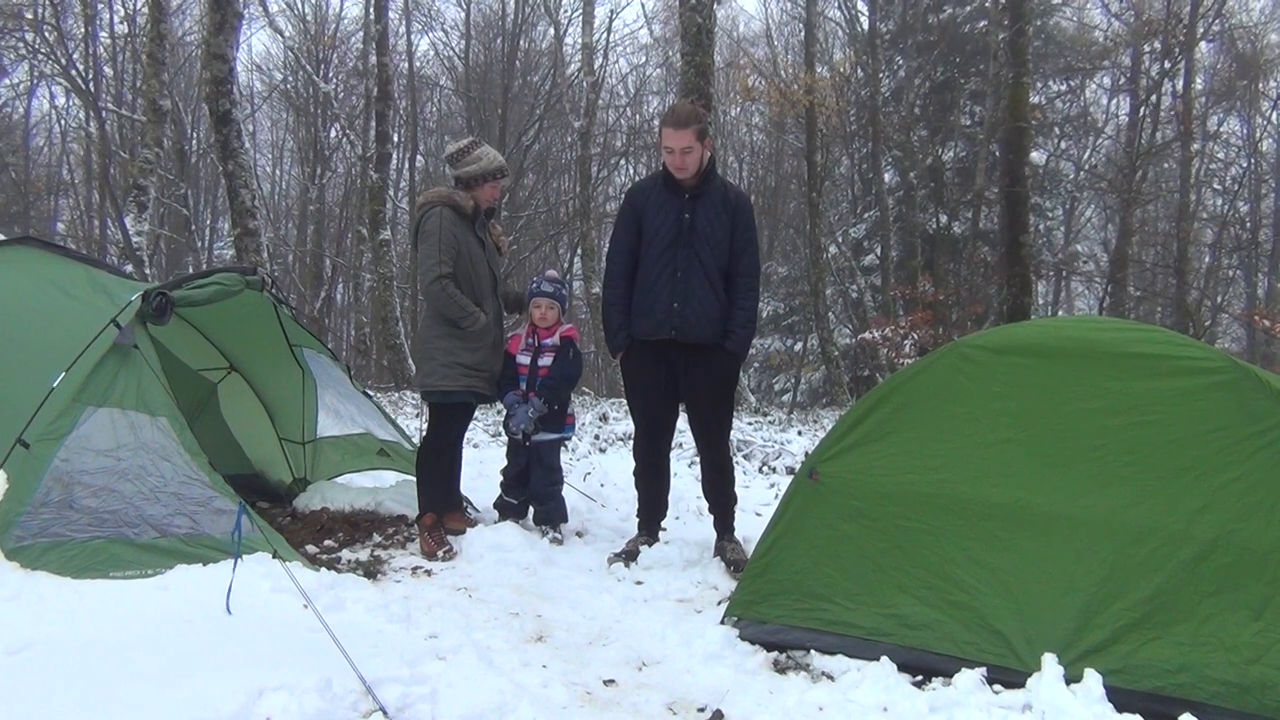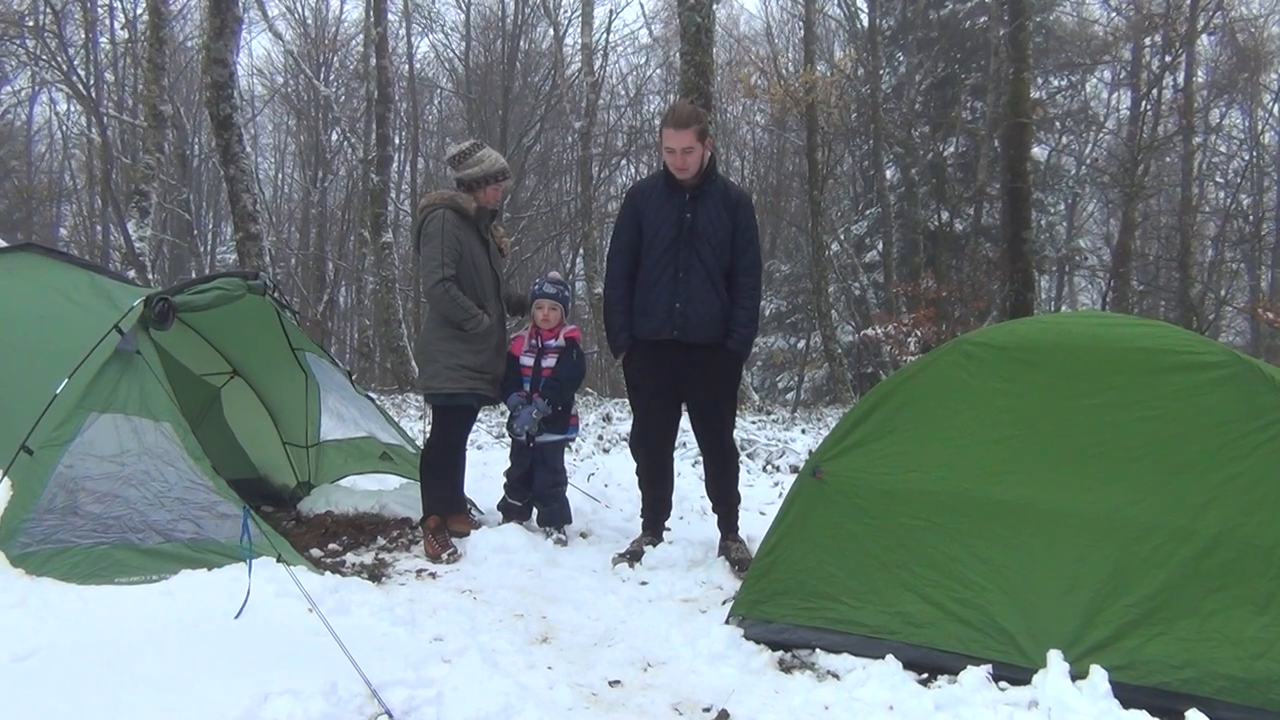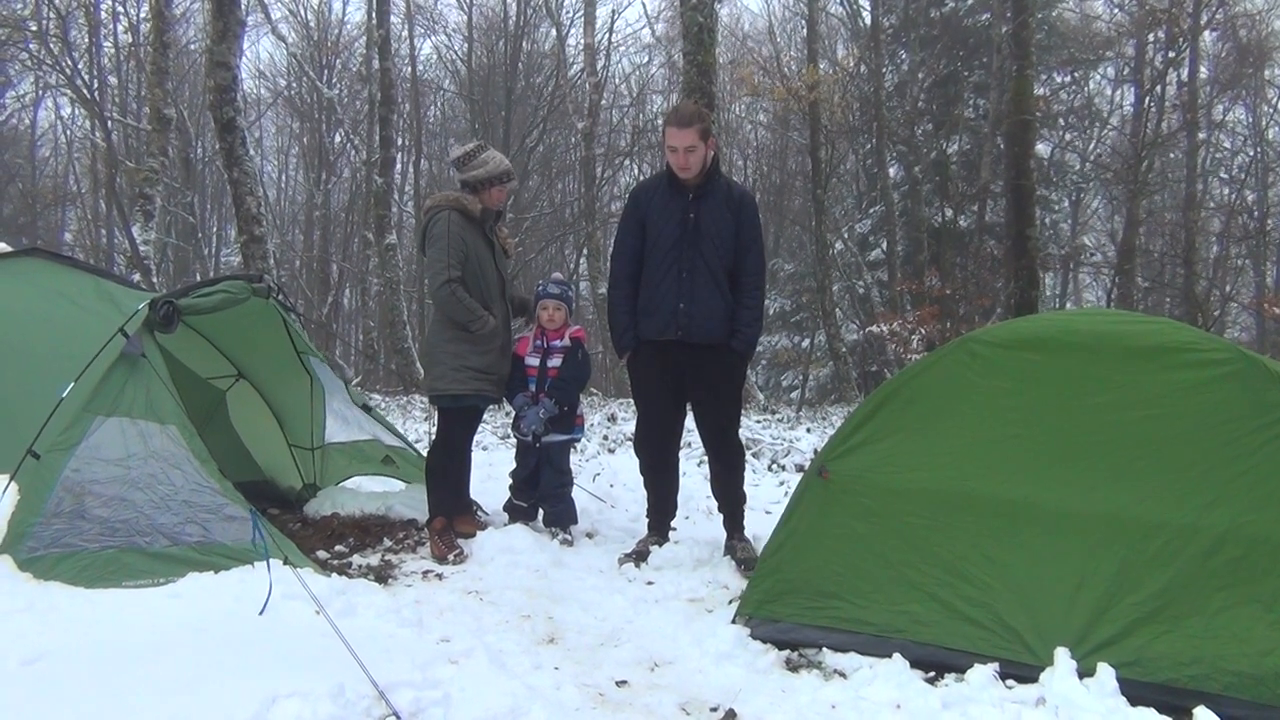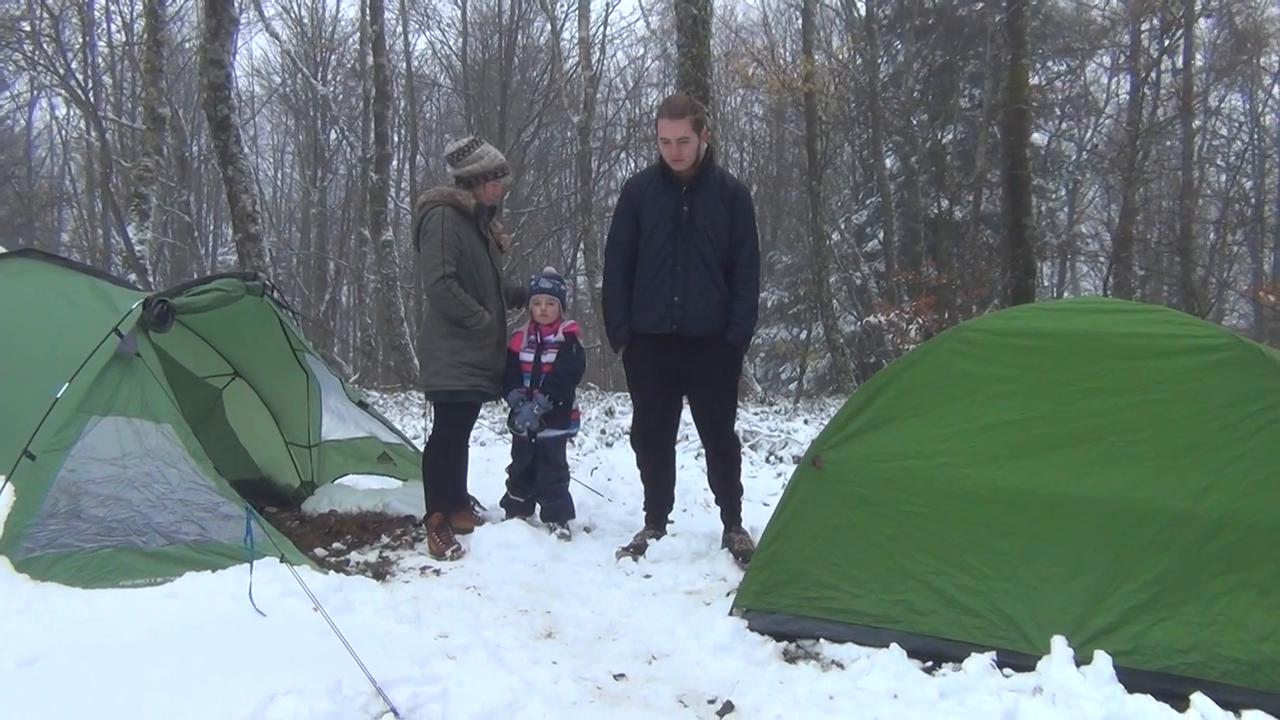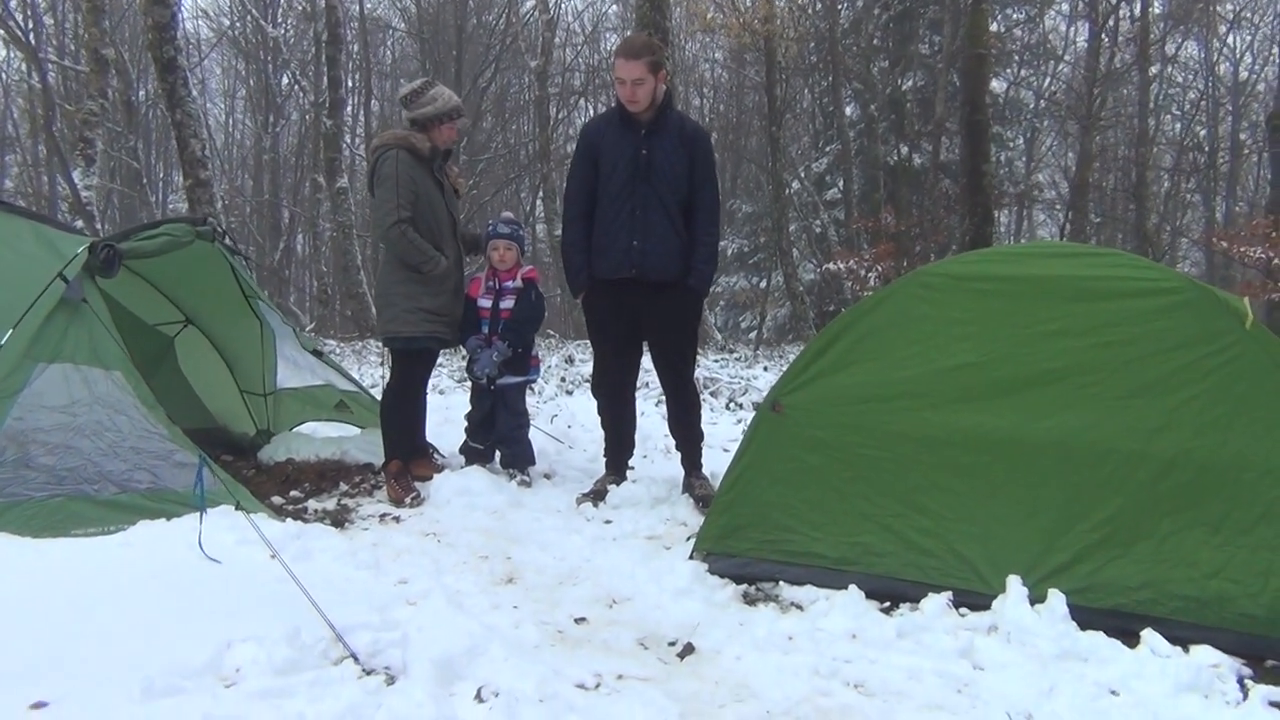
dt=1s
person 1, frame 1
left shoulder: (732, 202)
right shoulder: (641, 197)
left elbow: (746, 279)
right elbow: (617, 272)
left wrist: (737, 344)
right wrist: (618, 338)
left hip: (709, 348)
right hip: (648, 346)
left knee: (714, 446)
right knee: (650, 445)
left ankle: (725, 534)
right ankle: (647, 529)
person 1, frame 2
left shoulder: (733, 201)
right shoulder: (642, 197)
left elbow: (747, 278)
right elbow: (618, 273)
left wrist: (739, 342)
right wrist: (620, 338)
left hip: (711, 347)
right hip: (650, 346)
left knee: (718, 445)
right knee: (651, 444)
left ankle: (730, 533)
right ankle: (651, 529)
person 1, frame 3
left shoulder: (737, 200)
right shoulder: (645, 197)
left elbow: (751, 278)
right elbow: (622, 272)
left wrist: (743, 342)
right wrist: (624, 338)
left hip: (715, 347)
right hip: (655, 346)
left knee: (723, 444)
right knee: (655, 444)
left ankle: (736, 532)
right ankle: (657, 529)
person 1, frame 4
left shoulder: (731, 192)
right shoulder: (639, 190)
left elbow: (746, 270)
right elbow: (617, 265)
left wrist: (738, 335)
right wrist: (619, 332)
left hip: (711, 340)
right hip: (650, 339)
left knee: (719, 437)
right knee: (652, 438)
left ankle: (733, 525)
right ankle: (654, 522)
person 1, frame 5
left shoulder: (689, 135)
right shoulder: (597, 133)
left elbow: (706, 214)
right elbow: (576, 210)
left wrist: (699, 280)
right wrist: (578, 277)
left hip: (671, 285)
right hip: (609, 284)
left knee: (678, 382)
right knee: (612, 384)
left ankle: (693, 469)
right ankle: (615, 467)
person 2, frame 1
left shoulder: (478, 223)
right shoulder: (441, 218)
right elbow: (434, 284)
left wrist: (525, 303)
right wrist: (477, 321)
left hip: (473, 352)
right hip: (448, 352)
left knee: (455, 433)
right knee: (442, 433)
left ankle: (450, 508)
right ankle: (430, 522)
person 2, frame 2
left shoulder: (481, 225)
right shoulder: (444, 220)
right elbow: (437, 286)
left wrist: (527, 305)
right wrist: (480, 323)
left hip: (475, 354)
right hip: (451, 354)
left knee: (459, 436)
right knee: (445, 436)
left ankle: (454, 510)
right ankle: (434, 524)
person 2, frame 3
left shoulder: (486, 226)
right shoulder: (449, 222)
right elbow: (443, 288)
left wrist: (530, 307)
right wrist: (486, 324)
left hip: (481, 356)
right hip: (456, 356)
left knee: (464, 437)
right knee: (451, 438)
left ankle: (460, 510)
right ankle: (440, 525)
person 2, frame 4
left shoulder: (480, 221)
right shoulder: (443, 217)
right elbow: (438, 284)
left wrist: (528, 295)
right wrist: (482, 320)
left hip: (476, 352)
right hip: (452, 352)
left knee: (461, 432)
right knee: (447, 433)
left ankle: (458, 507)
right ankle: (437, 521)
person 2, frame 5
left shoulder: (435, 164)
right shoulder: (397, 160)
right elbow: (392, 228)
left wrist: (482, 243)
right wrist: (438, 266)
left hip: (434, 297)
right hip: (409, 297)
left knee: (419, 379)
right knee: (406, 379)
left ankle: (417, 453)
right ankle: (396, 468)
person 3, frame 1
left shoulder: (566, 343)
right shoulder: (518, 341)
left elbow: (560, 382)
right elbow: (506, 377)
left wrist: (533, 408)
right wrist: (515, 404)
left hip: (550, 421)
right hip: (518, 421)
left knee: (546, 473)
right knee: (515, 469)
left ankle: (549, 521)
right ankle: (508, 513)
person 3, frame 2
left shoulder: (569, 344)
right shoulder: (521, 343)
left elbow: (564, 384)
right elbow: (509, 379)
left wrist: (536, 410)
right wrist: (518, 406)
left hip: (554, 423)
right hip: (522, 424)
left knee: (550, 475)
right knee: (519, 471)
left ankle: (554, 523)
right ankle: (512, 515)
person 3, frame 3
left shoulder: (574, 345)
right shoulder: (525, 344)
left elbow: (570, 384)
right elbow: (514, 380)
left wrist: (543, 411)
right wrist: (524, 406)
left hip: (560, 423)
right hip: (527, 424)
left knee: (555, 475)
right knee: (524, 472)
left ankle: (560, 523)
right ankle: (518, 516)
person 3, frame 4
left shoulder: (568, 340)
right shoulder: (520, 339)
left elbow: (564, 379)
right elbow: (509, 376)
left wrist: (538, 406)
right wrist: (519, 402)
left hip: (555, 418)
right hip: (522, 419)
left knee: (551, 470)
right knee: (520, 467)
left ankle: (557, 518)
right ankle: (515, 511)
person 3, frame 5
left shoulder: (527, 286)
right shoulder: (478, 285)
left elbow: (524, 325)
right elbow: (467, 322)
left wrist: (497, 352)
right wrist: (477, 349)
left hip: (514, 365)
right hip: (481, 366)
left knee: (511, 418)
right knee: (480, 415)
left ankle: (517, 465)
right ankle: (475, 459)
